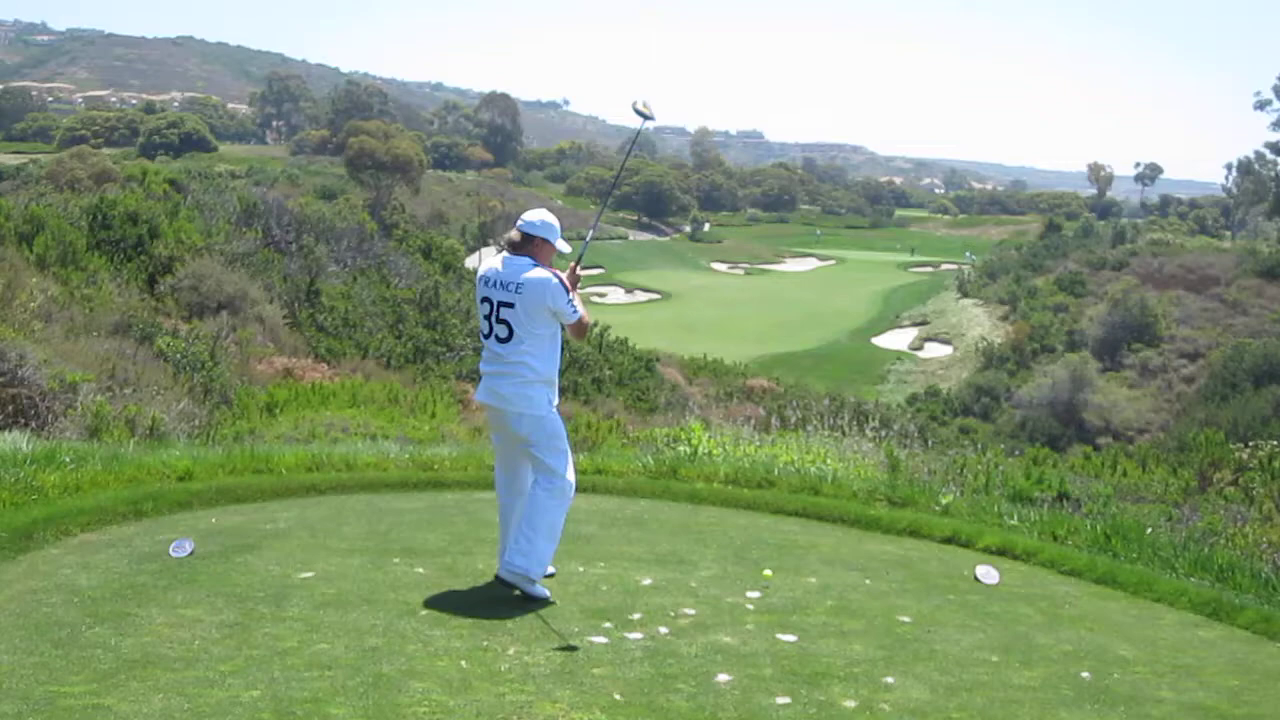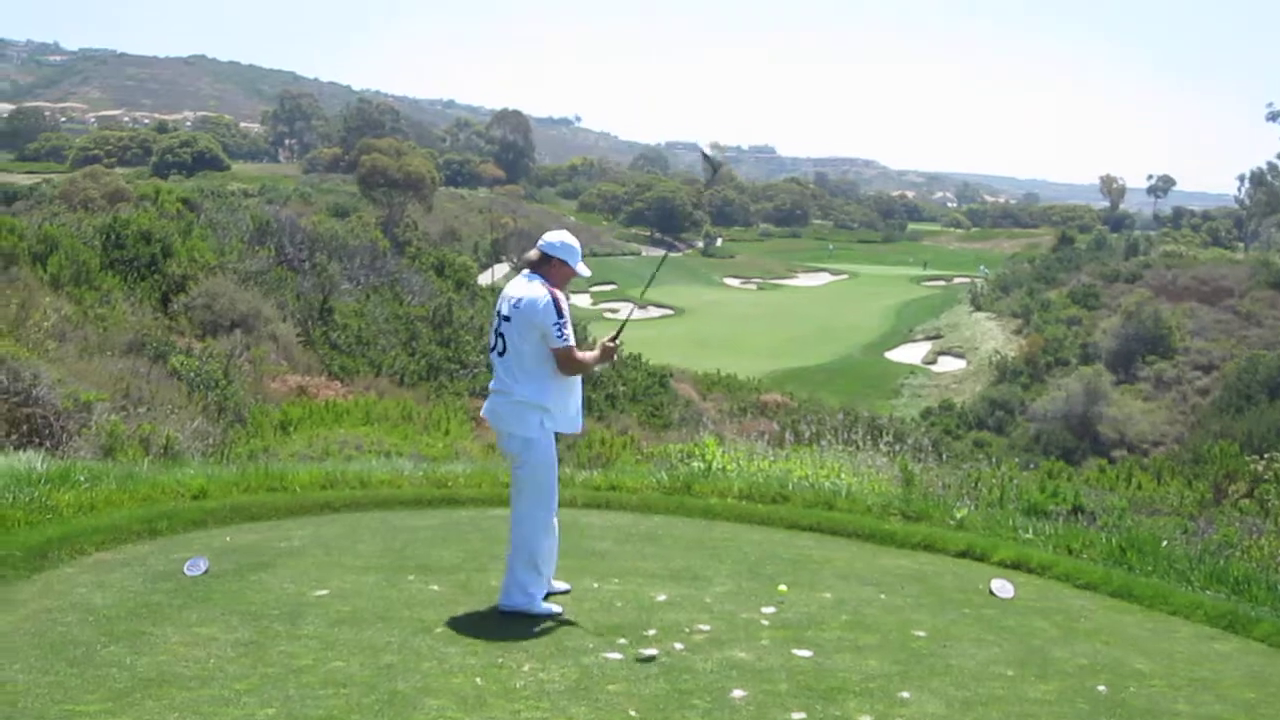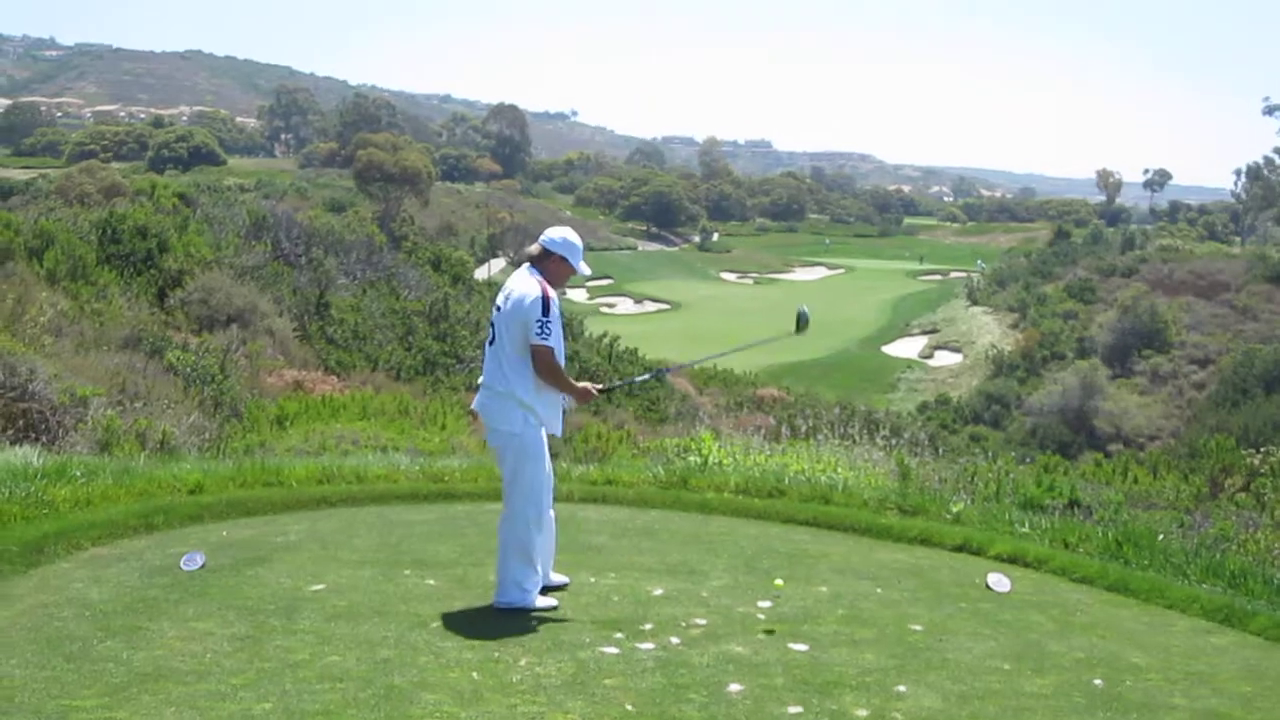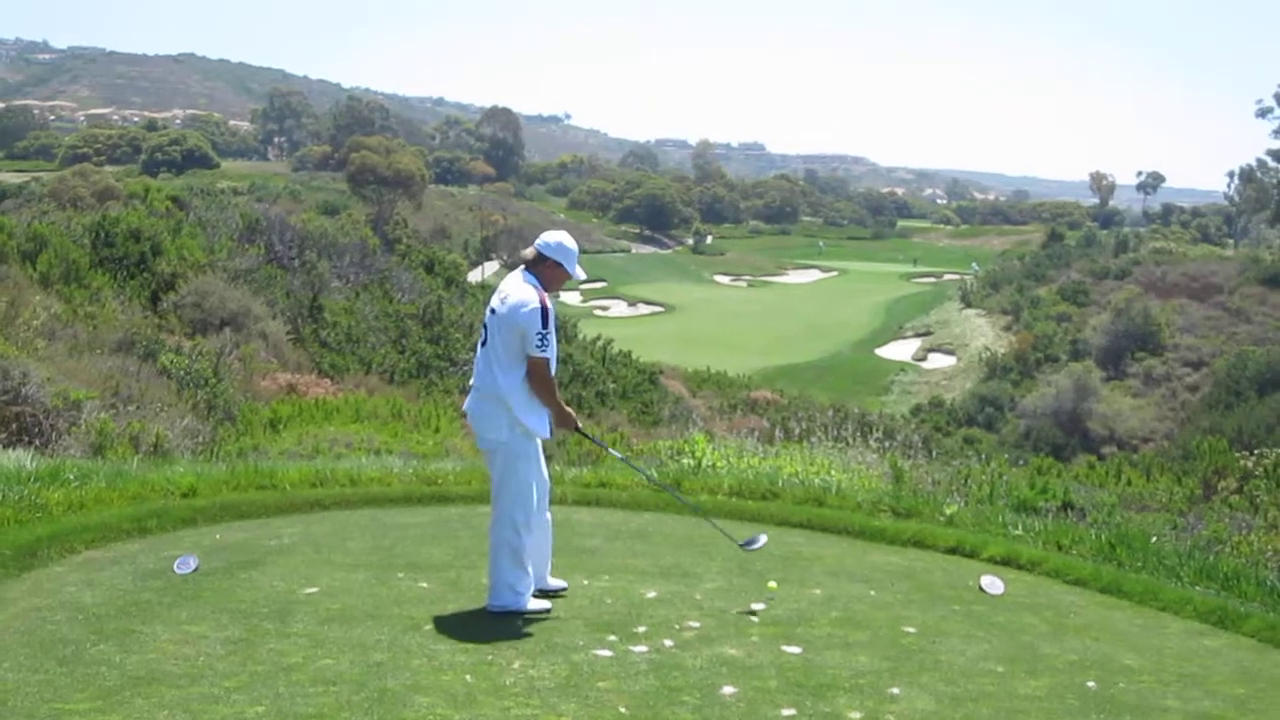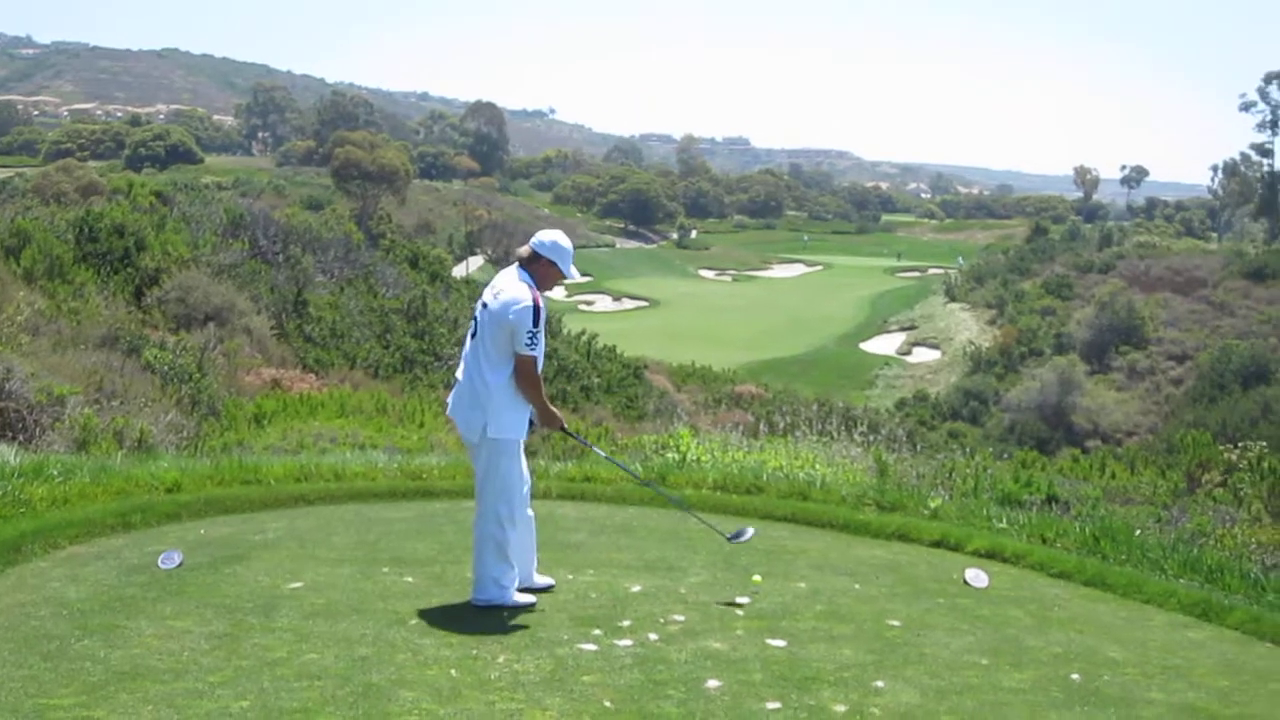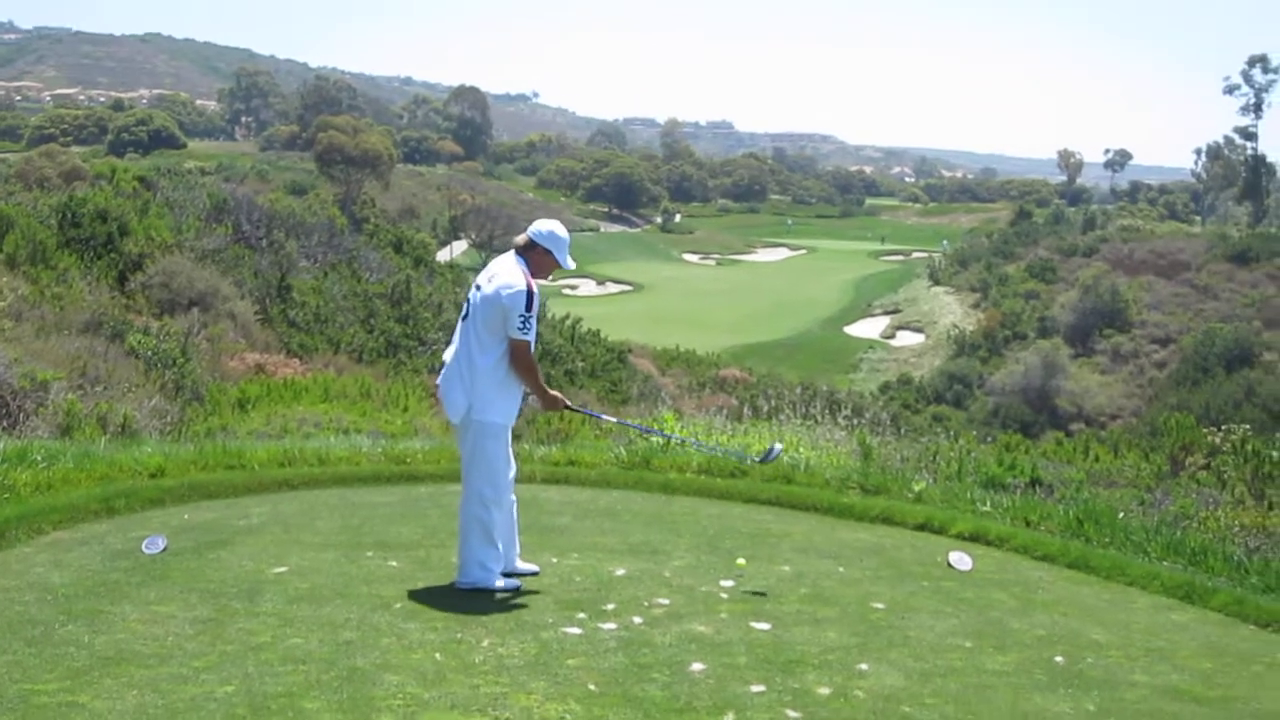
dt=0.2s
person 1, frame 1
left shoulder: (486, 270)
right shoulder: (546, 281)
right elbow: (580, 328)
right wrist: (571, 290)
left hip: (496, 392)
right hip: (529, 398)
left knee: (514, 479)
right knee: (556, 479)
left ankle: (519, 559)
right ankle: (520, 564)
person 1, frame 2
left shoulder: (515, 287)
right shoulder: (548, 299)
right elbow: (568, 363)
left wrist: (587, 355)
right wrist: (599, 356)
left hip: (515, 409)
right hip: (529, 417)
left knee: (536, 500)
right knee: (536, 507)
left ankle: (536, 577)
right ankle: (521, 595)
person 1, frame 3
left shoulder: (520, 281)
right shoulder: (541, 295)
right elbow: (545, 365)
left wrist: (565, 390)
right wrist: (577, 391)
left hip: (516, 405)
right hip: (518, 412)
left knee: (537, 492)
right knee: (525, 501)
left ankle: (536, 571)
right ankle: (516, 591)
person 1, frame 4
left shoulder: (513, 283)
right shoulder: (536, 304)
right elbow: (539, 375)
left wrist: (549, 410)
right wrist: (560, 412)
left hip: (505, 409)
right hip: (509, 417)
left knee: (534, 494)
right knee: (514, 505)
left ankle: (534, 575)
right ankle: (508, 594)
person 1, frame 5
left shoulder: (505, 279)
right shoulder: (528, 303)
right elbow: (526, 373)
left wrist: (534, 408)
right wrist: (545, 412)
left hip: (487, 404)
right hip: (493, 412)
left knee: (515, 493)
right knee: (499, 500)
left ankle: (519, 573)
right ankle: (492, 589)
person 1, frame 6
left shoulder: (502, 265)
right shoulder: (521, 287)
right elbow: (520, 357)
left wrist: (533, 390)
right wrist: (544, 395)
left hip: (479, 389)
right hip: (481, 396)
left knee: (500, 479)
right knee: (485, 484)
left ankle: (503, 558)
right ankle: (477, 572)
